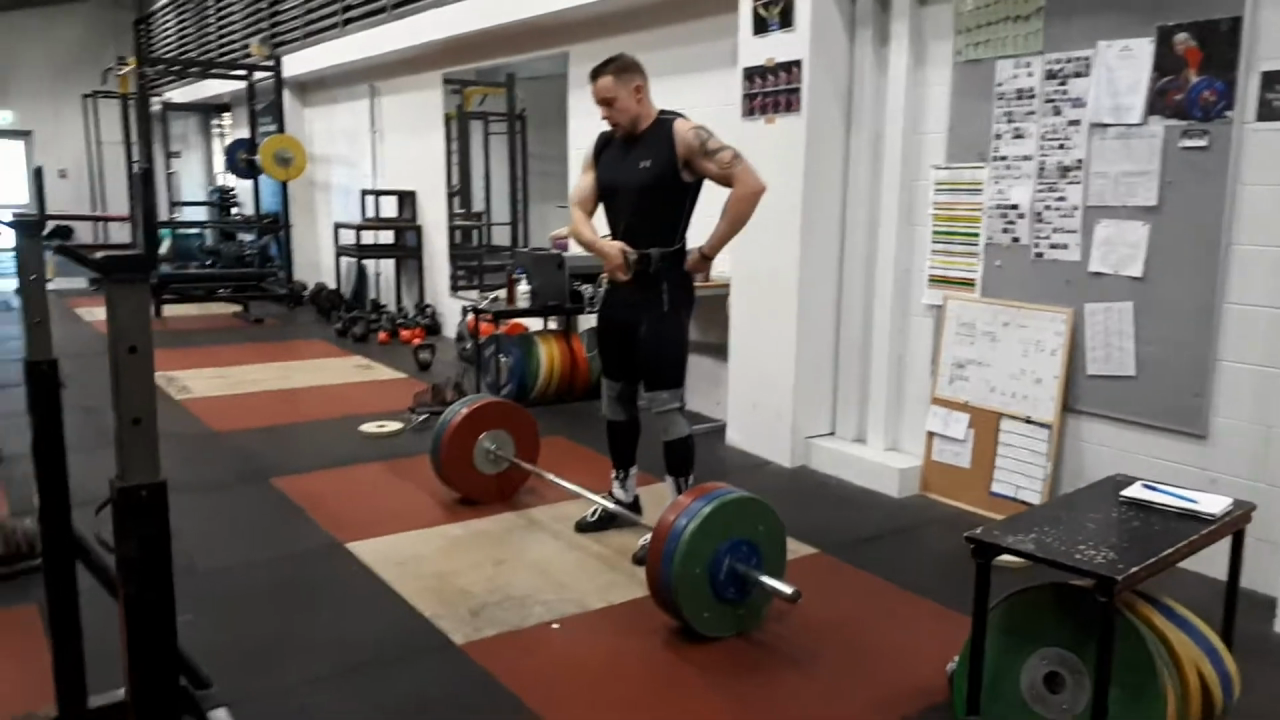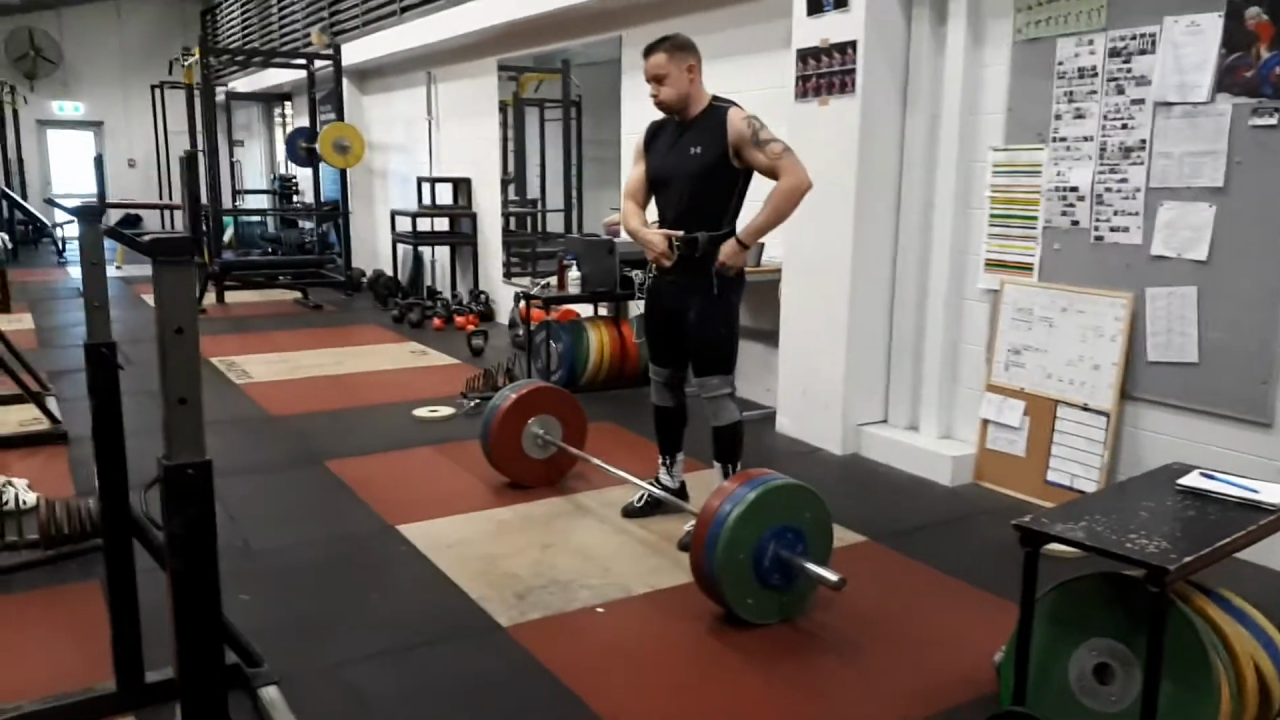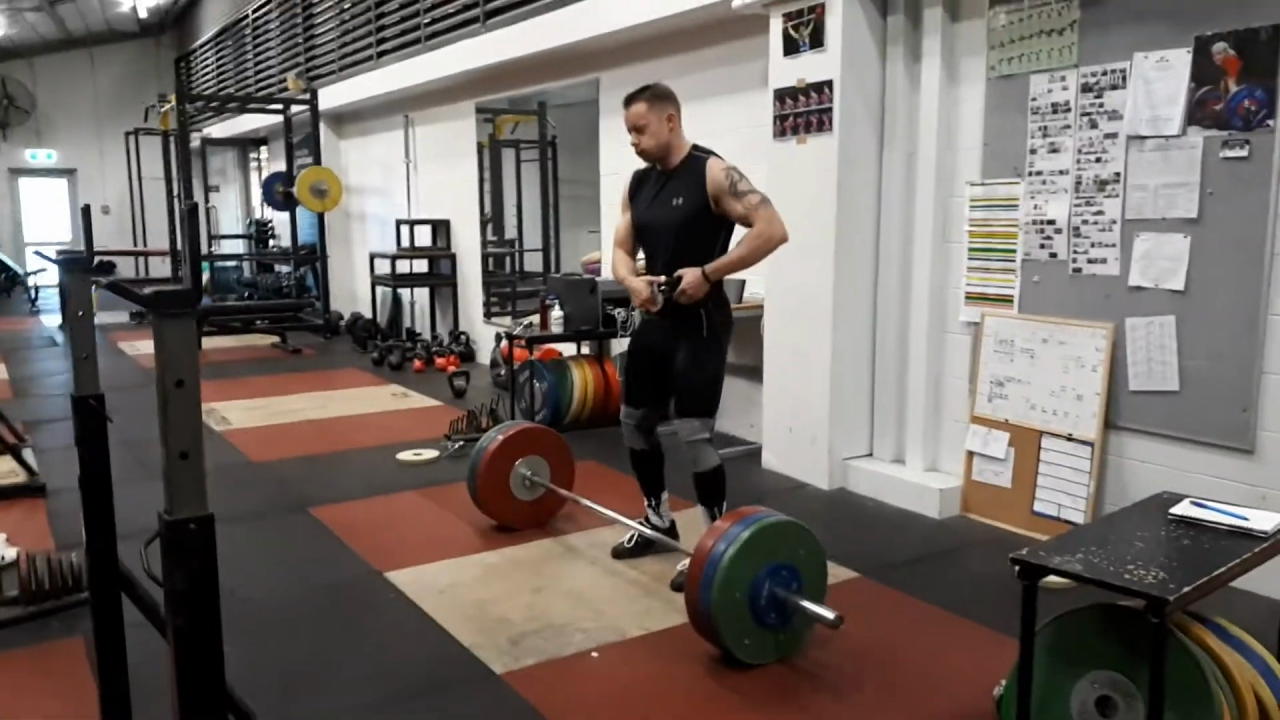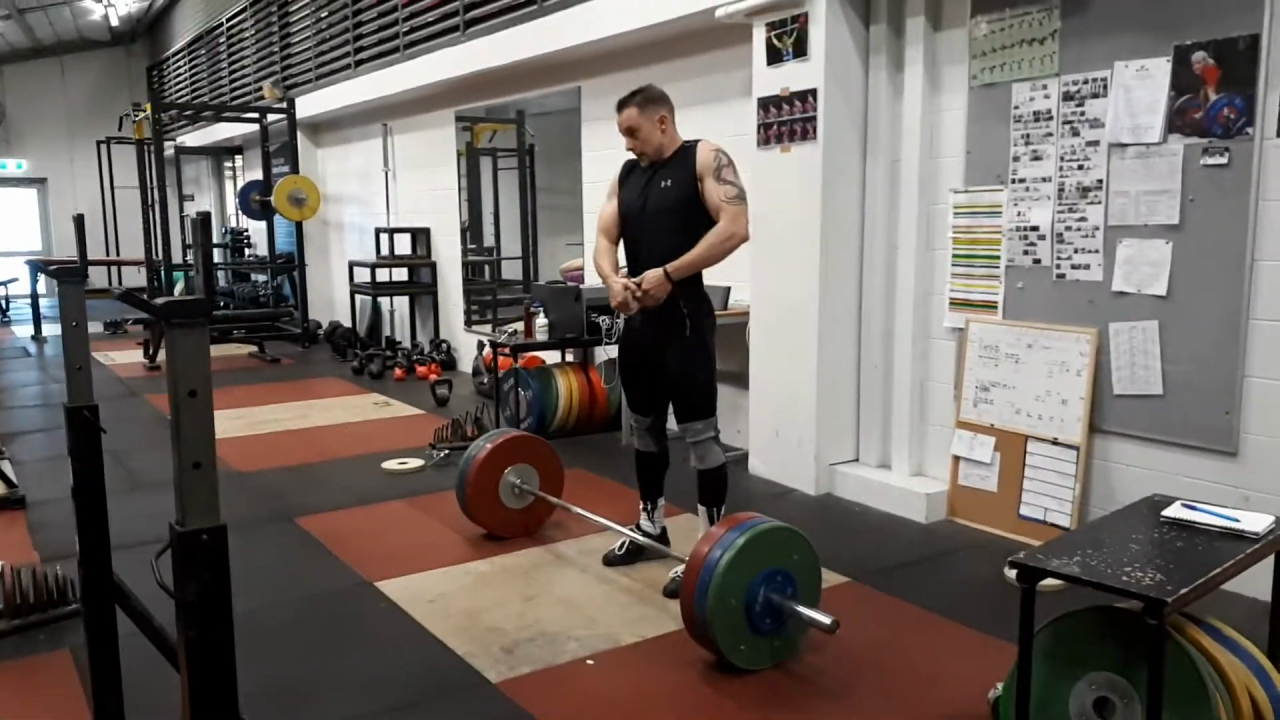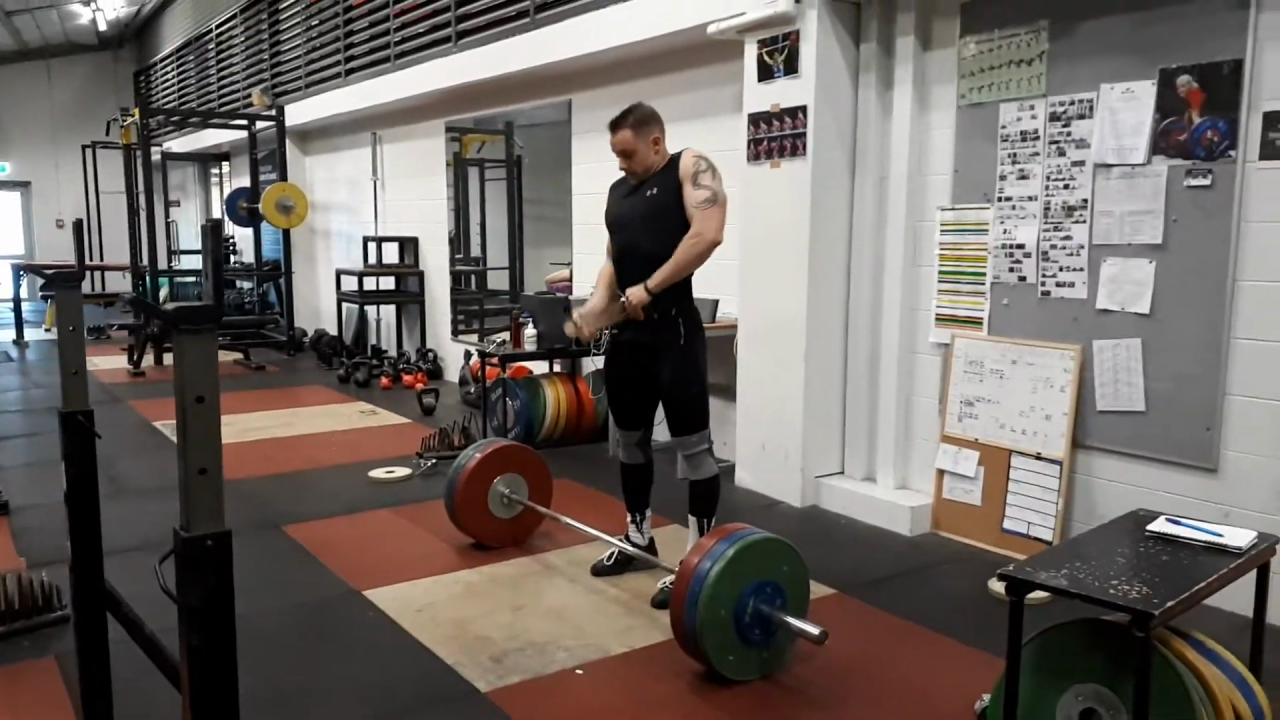
dt=0.4s
person 1, frame 1
left shoulder: (682, 136)
right shoulder: (603, 147)
left elbow: (750, 184)
right elbow: (577, 212)
left wrist: (707, 252)
right wrist: (601, 245)
left hip: (662, 288)
right hip: (619, 287)
left knee: (664, 403)
right knee: (615, 394)
right ankle: (622, 494)
person 1, frame 2
left shoulder: (733, 124)
right shoulder: (654, 135)
left elbow: (796, 179)
right elbow: (631, 203)
left wrist: (743, 242)
right wrist: (645, 234)
left hip: (711, 276)
right hip: (666, 274)
left knee: (715, 390)
right knee: (663, 381)
right ankle: (669, 481)
person 1, frame 3
left shoulder: (713, 173)
right shoulder: (637, 184)
left elbow: (773, 230)
right elbow: (622, 249)
left wrist: (708, 273)
right wrist: (632, 281)
left hip: (701, 321)
right hip: (656, 319)
left knee: (692, 433)
right knee: (635, 421)
right ankle: (658, 522)
person 1, frame 4
left shoulder: (706, 159)
right shoulder: (628, 174)
left elbow: (735, 229)
right elbow: (605, 237)
left wrist: (668, 275)
right wrist: (612, 278)
left hip: (684, 317)
right hip: (638, 319)
left knee: (699, 432)
right knee: (644, 427)
right ankle: (651, 528)
person 1, frame 5
left shoulder: (691, 168)
right shoulder: (619, 189)
left elbow: (708, 233)
left wrist: (650, 289)
right wrist: (596, 303)
left hip: (673, 329)
right hip: (626, 332)
left knee: (692, 444)
right knee: (630, 439)
right ankle: (638, 539)
